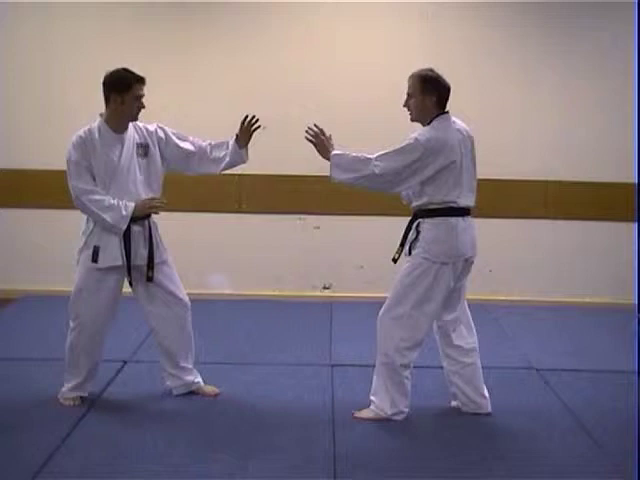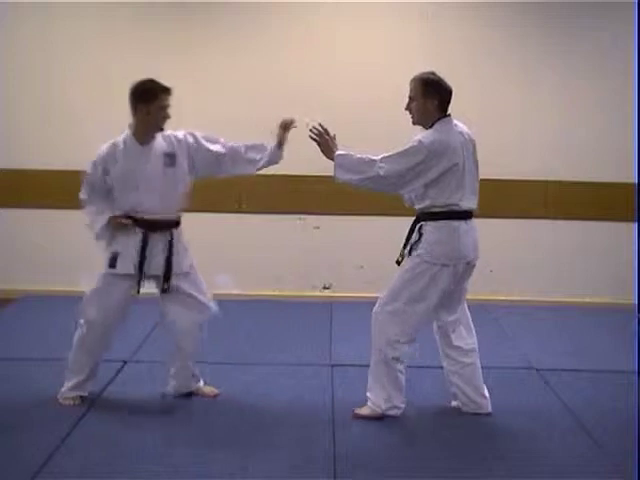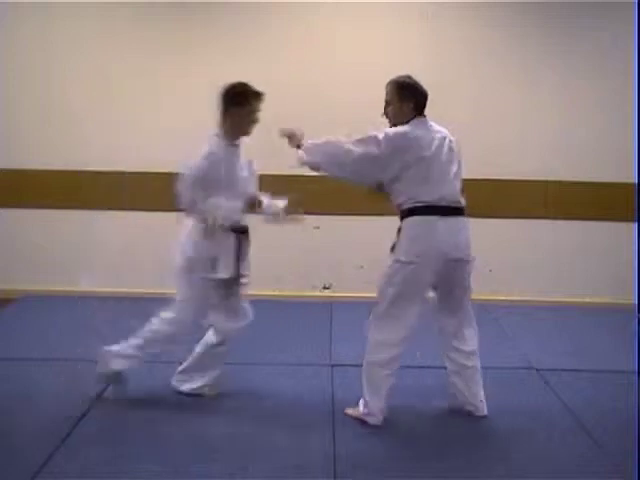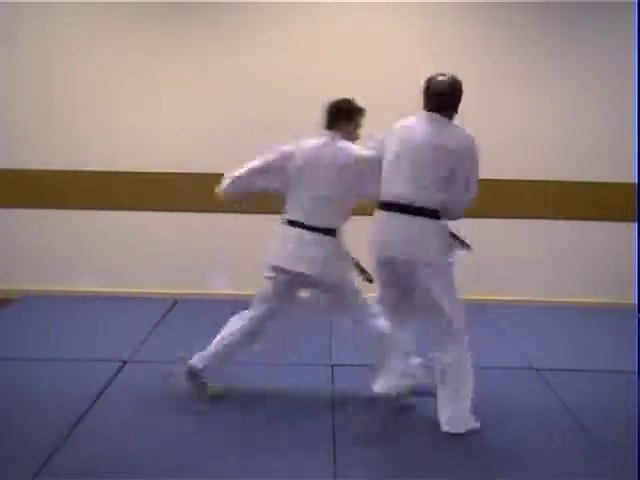
dt=0.3s
person 1, frame 1
left shoulder: (430, 140)
right shoulder: (460, 132)
left elbow: (381, 169)
left wrist: (330, 154)
right wrist: (416, 193)
left hip: (437, 236)
right hip: (459, 233)
left knee: (397, 320)
right knee: (453, 318)
left ankle: (389, 404)
right ankle: (473, 399)
person 1, frame 2
left shoulder: (434, 143)
right shoulder: (461, 135)
left elbow: (385, 172)
left wrist: (335, 155)
right wrist: (416, 194)
left hip: (439, 238)
right hip: (461, 236)
left knee: (391, 317)
right knee: (452, 318)
left ankle: (385, 400)
right ankle: (473, 399)
person 1, frame 3
left shoulder: (401, 139)
right shoulder: (444, 137)
left elbow: (350, 157)
left wrist: (304, 147)
right wrist: (390, 189)
left hip: (420, 236)
right hip: (455, 233)
left knee: (387, 324)
right knee: (458, 321)
left ankle: (371, 407)
right ankle: (472, 401)
person 1, frame 4
left shoulder: (401, 129)
right shoulder: (462, 142)
left elbow: (386, 168)
right elbow: (461, 198)
left hip: (387, 229)
right hip: (425, 236)
left knee: (398, 319)
right knee: (450, 330)
left ankle: (391, 385)
right ankle: (456, 417)
person 2, frame 1
left shoulder: (152, 136)
right shoulder: (84, 142)
left elbow: (198, 155)
right elbow: (83, 195)
left wrist: (238, 145)
right wrist: (131, 209)
left hip: (145, 238)
right hip: (105, 240)
left knee: (173, 308)
right knee: (89, 317)
left ankle: (185, 379)
right ankle: (74, 386)
person 2, frame 2
left shoulder: (183, 144)
right shoulder: (112, 153)
left elbow: (230, 157)
right elbow: (90, 195)
left wrist: (274, 148)
right wrist: (107, 220)
left hip: (169, 246)
right hip: (127, 246)
left knee: (195, 313)
right knee: (98, 318)
left ankle: (185, 381)
right ankle: (75, 386)
person 2, frame 3
left shoulder: (236, 150)
right shoulder: (215, 152)
right elbow: (191, 196)
left wrist: (273, 205)
right wrist: (239, 206)
left hip: (227, 246)
right hip: (210, 245)
left knee: (233, 319)
right knee: (181, 317)
left ankle: (192, 378)
right ankle: (116, 358)
person 2, frame 4
left shoulder: (296, 152)
right shoulder: (359, 160)
left elbow: (253, 173)
left wrist: (228, 185)
left hip: (291, 244)
right hip: (323, 250)
left knee: (260, 313)
right knee: (366, 316)
left ankle: (201, 366)
